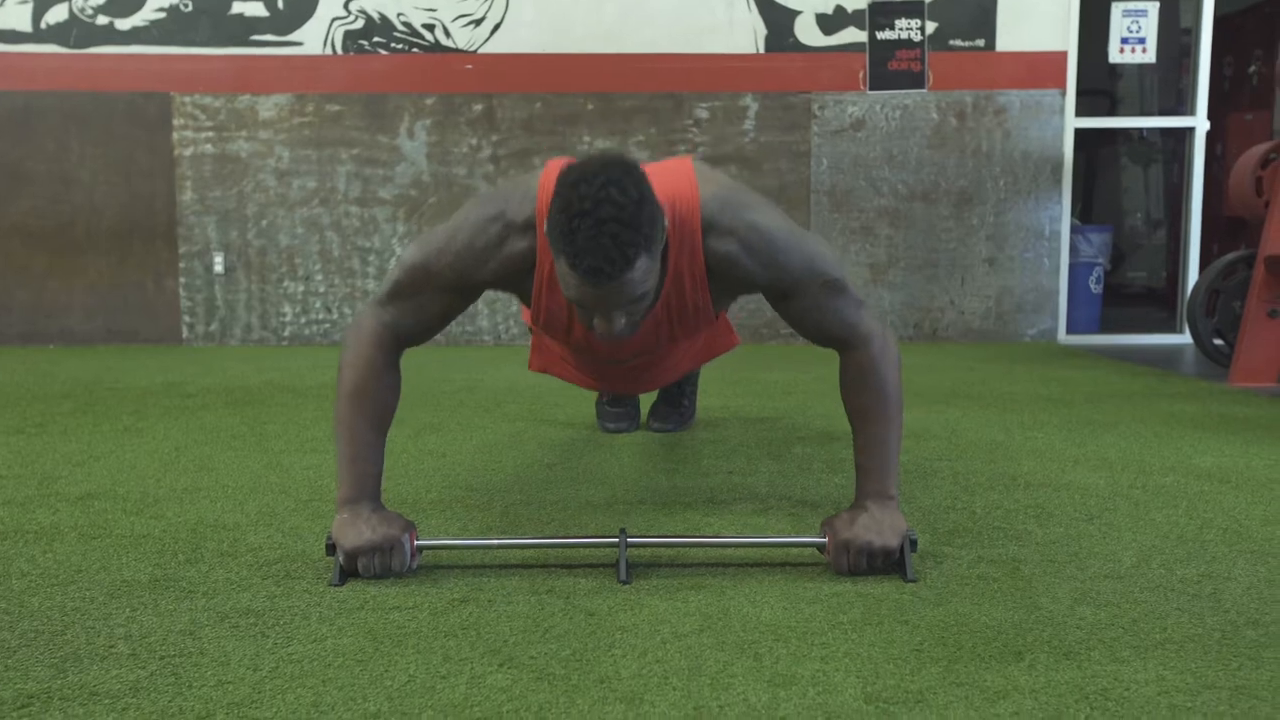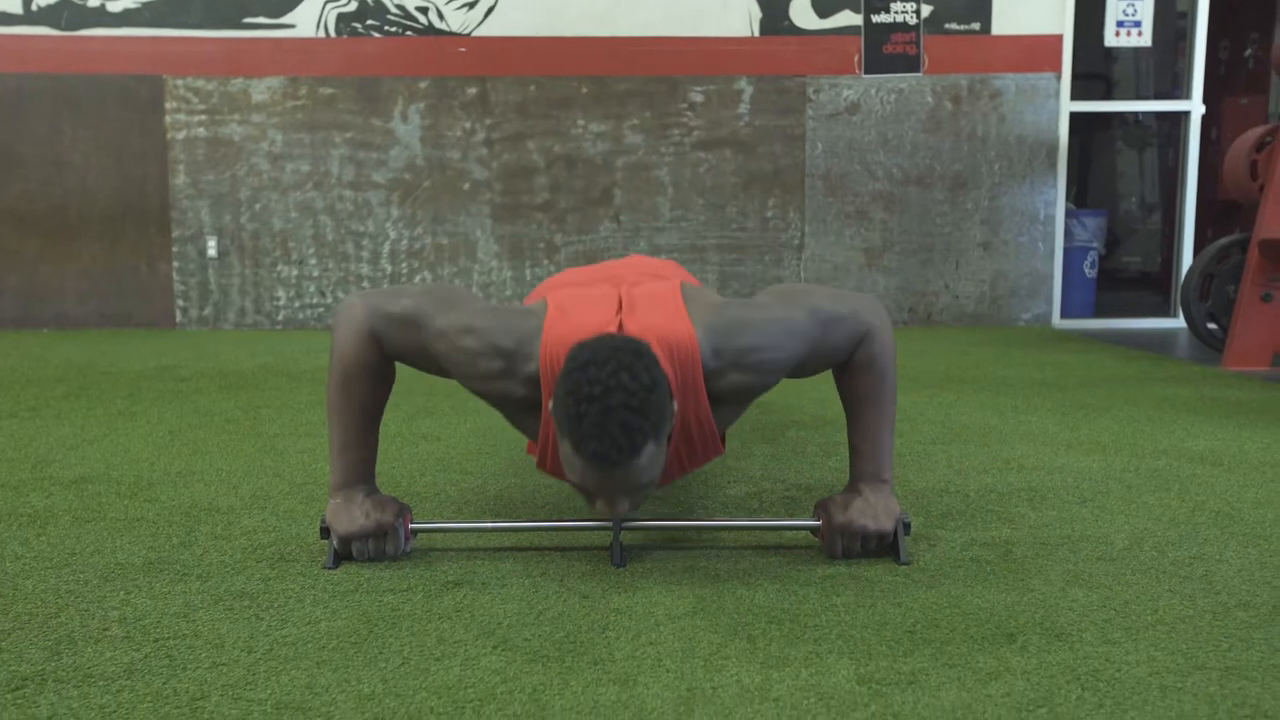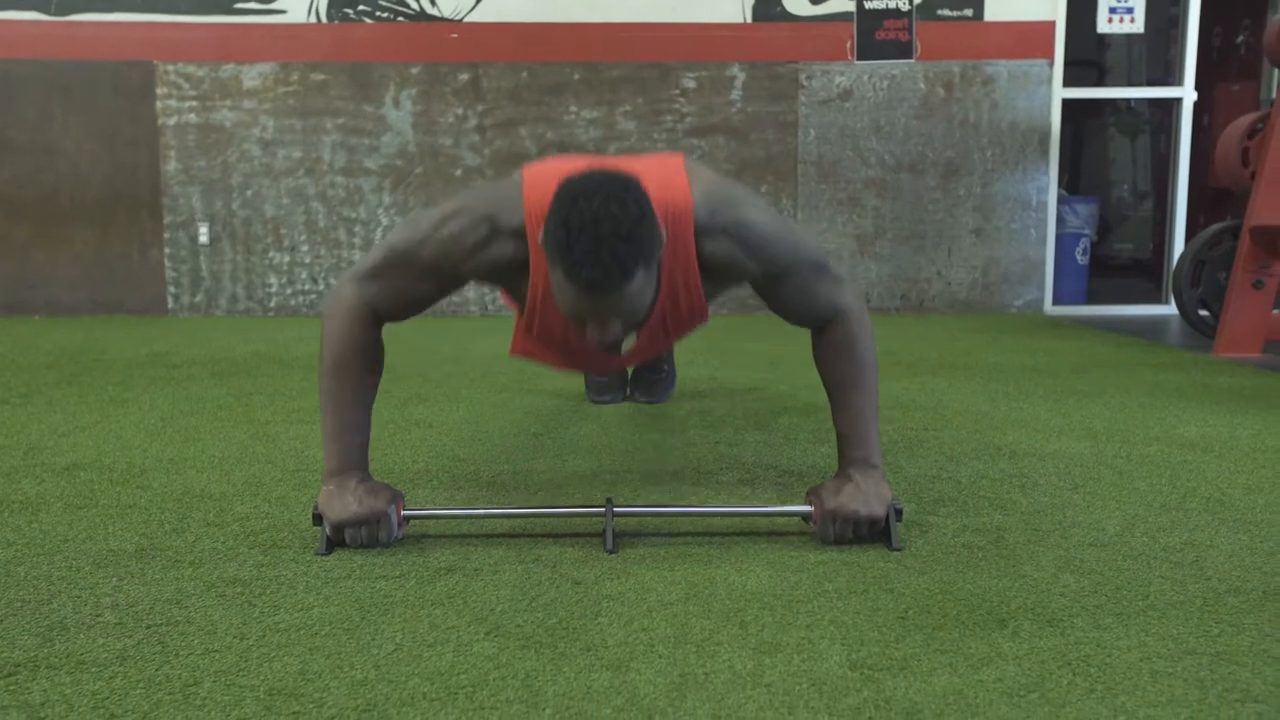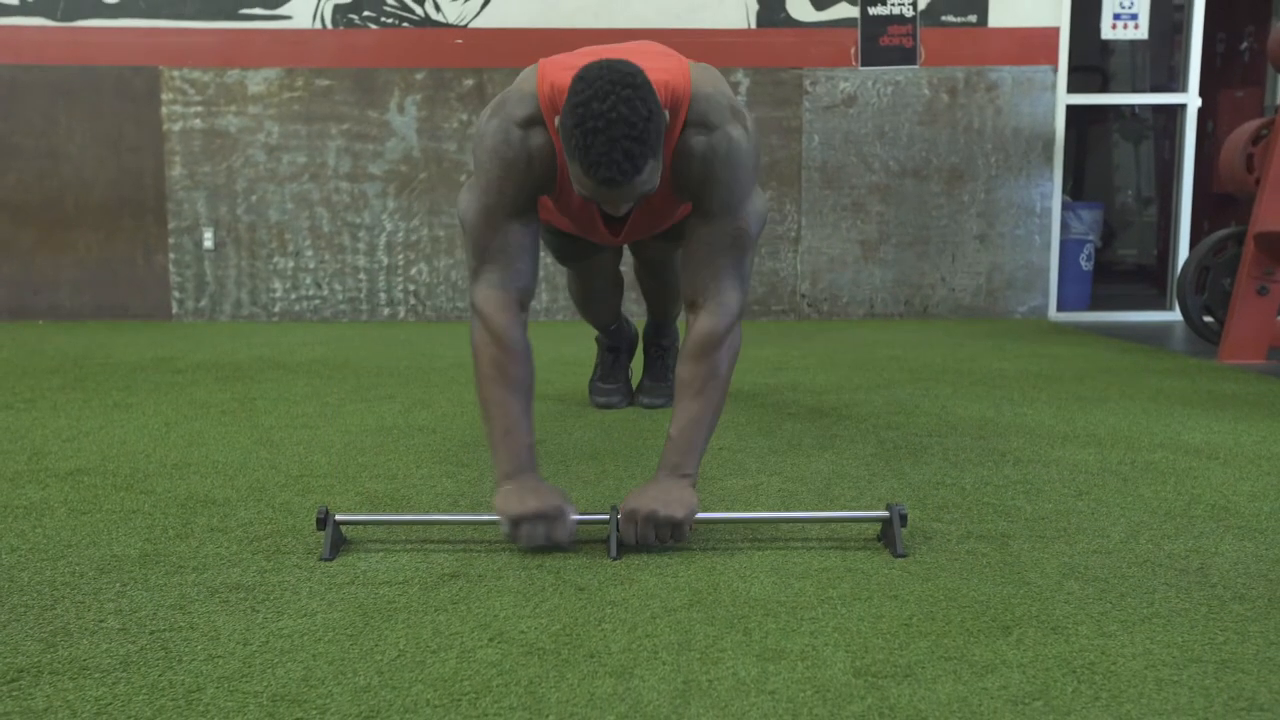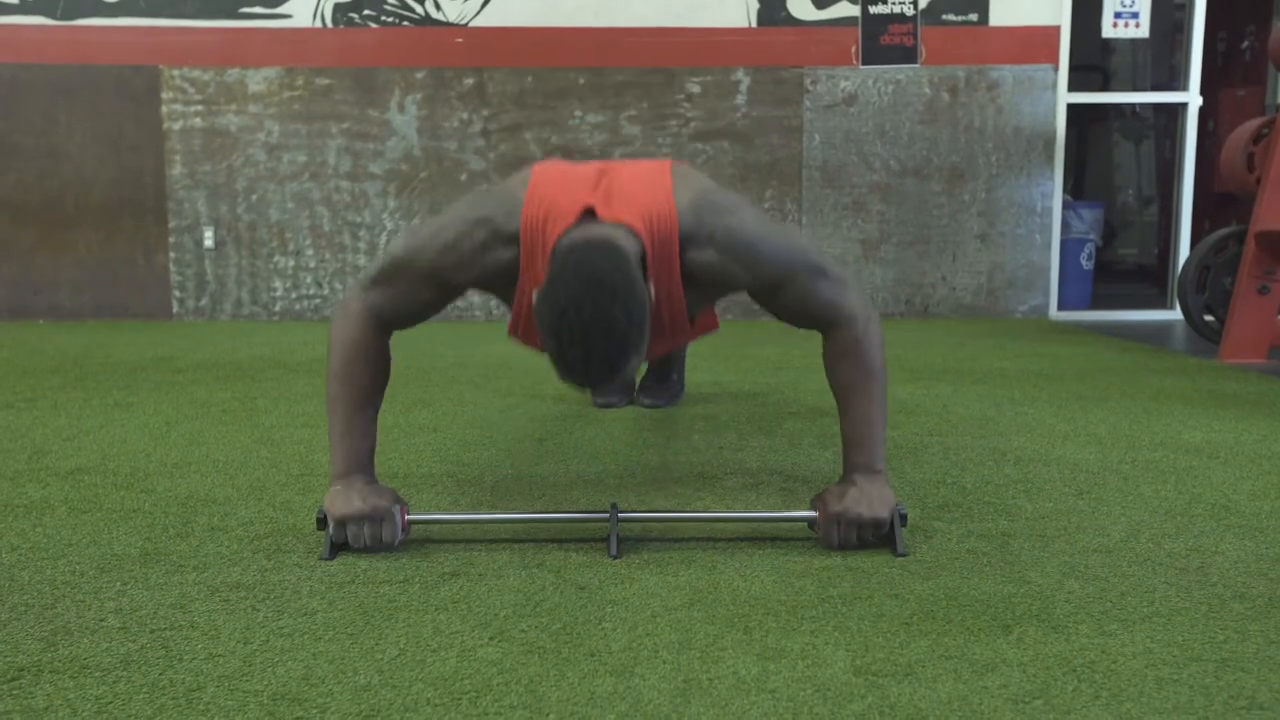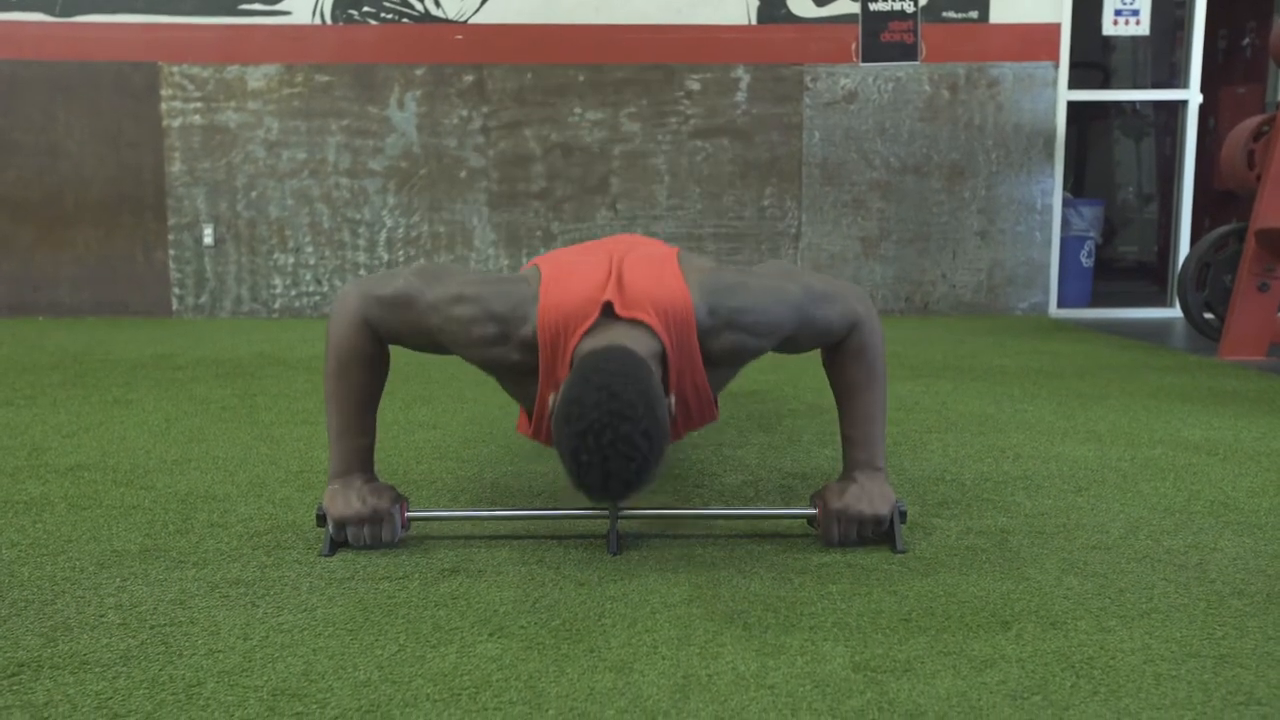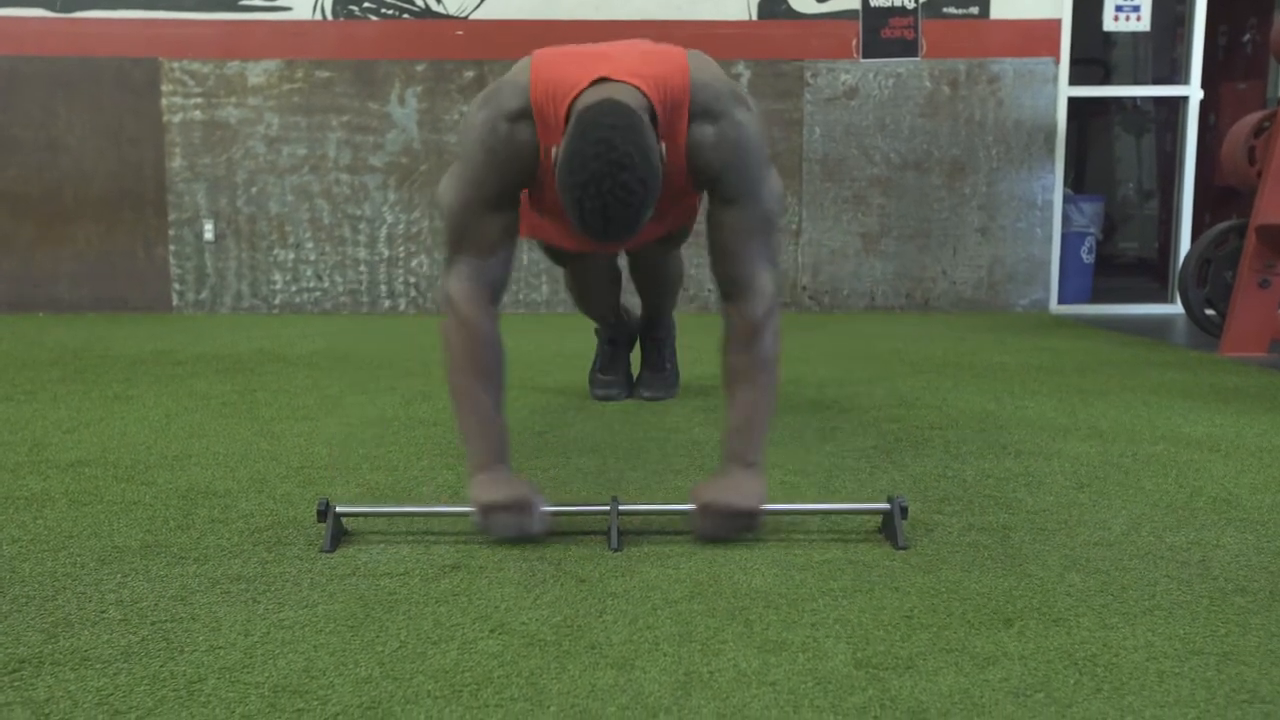
dt=0.5s
person 1, frame 1
left shoulder: (729, 234)
right shoulder: (505, 232)
left elbow: (864, 334)
right elbow: (376, 329)
left wrist: (878, 499)
right wrist: (358, 501)
left hip: (681, 324)
left ankle: (677, 377)
right ankle: (616, 393)
person 1, frame 2
left shoulder: (722, 359)
right shoulder: (513, 364)
left elbow: (868, 323)
right elbow: (359, 316)
left wrist: (873, 485)
right wrist: (350, 490)
person 1, frame 3
left shoulder: (722, 227)
right shoulder: (495, 228)
left elbow: (842, 314)
right elbow: (351, 302)
left wrist: (861, 468)
right wrist: (345, 475)
right hip: (547, 270)
left ankle: (653, 354)
right ankle: (597, 359)
person 1, frame 4
left shoulder: (715, 134)
right shoulder: (514, 132)
left elbow: (718, 306)
right elbow: (497, 300)
left wrist: (678, 475)
right wrist: (515, 476)
left ankle: (662, 336)
right ankle: (613, 339)
person 1, frame 5
left shoulder: (709, 239)
right shoulder: (494, 238)
left elbow: (851, 315)
right elbow: (360, 311)
left wrist: (865, 471)
right wrist: (350, 473)
left hip: (670, 257)
left ankle: (670, 353)
person 1, frame 6
left shoulder: (717, 320)
right shoulder: (513, 330)
left elbow: (856, 315)
right elbow: (353, 308)
left wrist: (866, 472)
right wrist: (348, 475)
left hip: (669, 303)
right hip: (563, 288)
person 1, frame 7
left shoulder: (716, 121)
right shoulder: (504, 123)
left elbow: (751, 290)
right elbow: (469, 288)
left wrist: (742, 463)
right wrist: (488, 466)
left ankle: (658, 330)
right ankle: (614, 332)
